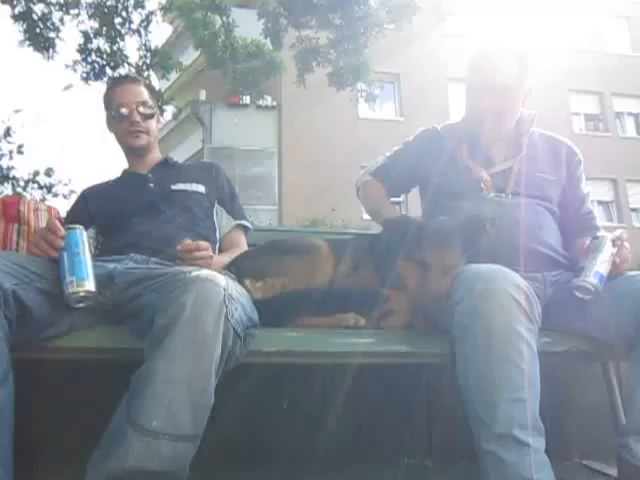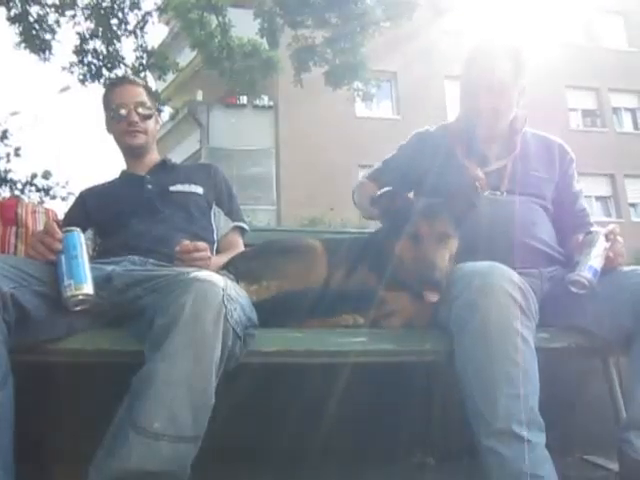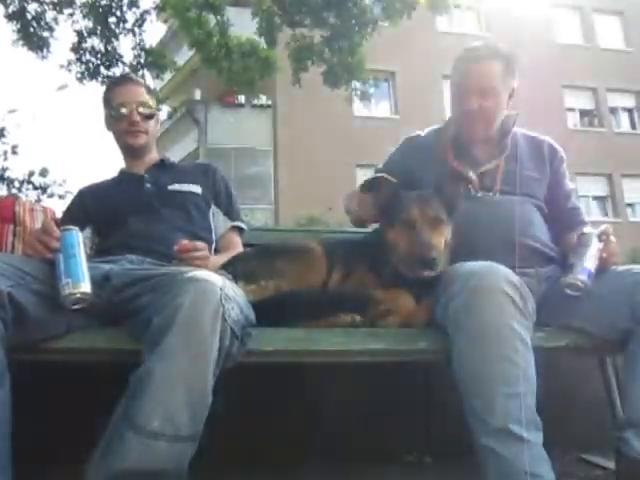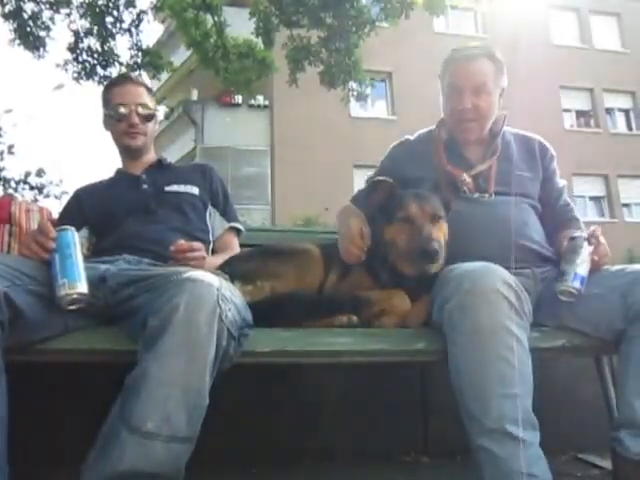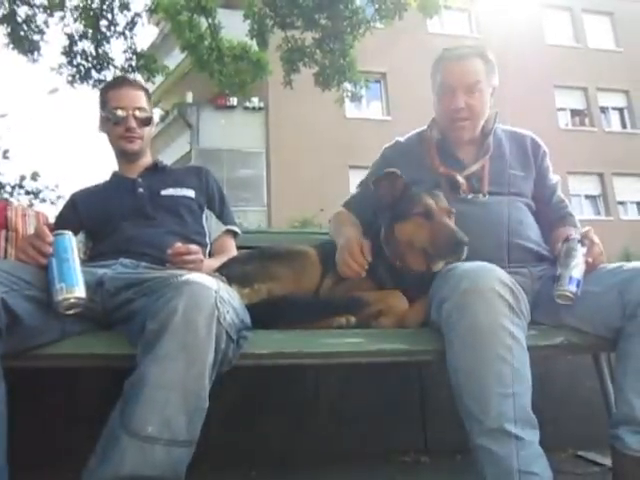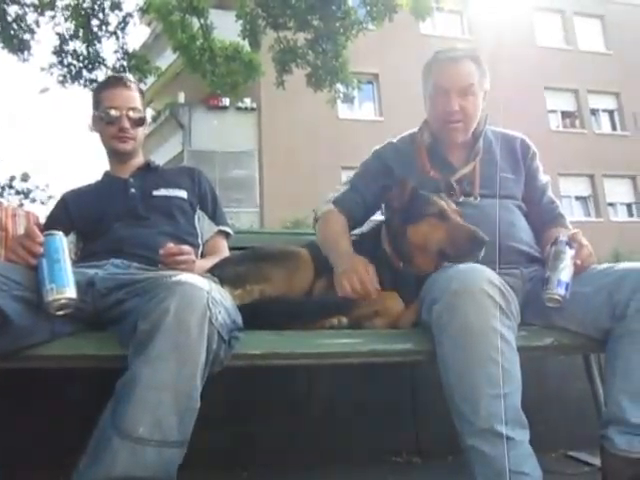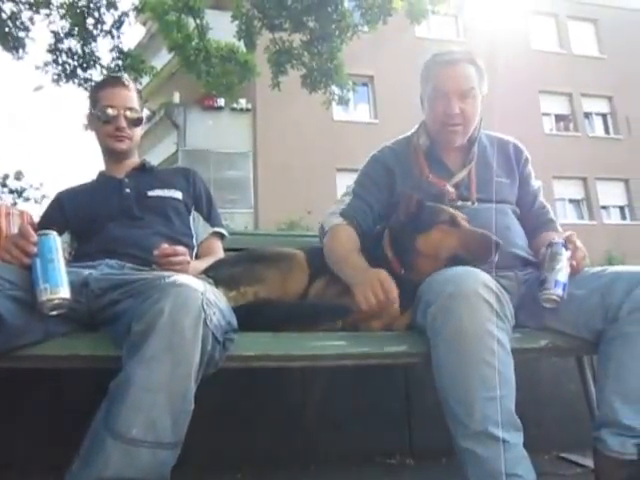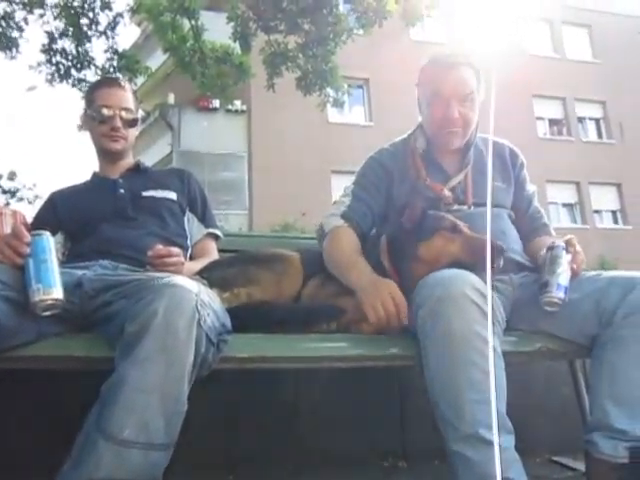
dt=0.2s
person 1, frame 1
left shoulder: (560, 153)
right shoulder: (435, 144)
left elbow: (582, 232)
right elbow: (371, 183)
right wrist: (390, 216)
left hip: (562, 285)
right hip: (476, 280)
right knee: (495, 290)
person 1, frame 2
left shoulder: (552, 152)
right shoulder: (429, 145)
left elbow: (577, 228)
right elbow: (366, 190)
left hip: (557, 281)
right hip: (474, 279)
right knee: (491, 286)
person 1, frame 3
left shoulder: (543, 152)
right shoulder: (420, 149)
left elbow: (569, 227)
right elbow: (361, 201)
right wrist: (361, 203)
left hip: (553, 281)
right hip: (470, 279)
right knee: (489, 286)
person 1, frame 4
left shoulder: (534, 150)
right shoulder: (411, 153)
left elbow: (562, 224)
right elbow: (357, 209)
right wrist: (352, 226)
left hip: (550, 280)
right hip: (467, 280)
right knee: (485, 287)
person 1, frame 5
left shoulder: (526, 147)
right shoulder: (404, 155)
left elbow: (558, 219)
right elbow: (349, 214)
right wrist: (349, 238)
left hip: (547, 279)
right hip: (463, 280)
right knee: (482, 286)
person 1, frame 6
left shoulder: (516, 148)
right shoulder: (395, 156)
left elbow: (549, 220)
right elbow: (333, 213)
left wrist: (566, 245)
right wrist: (344, 257)
left hip: (537, 279)
right hip: (456, 282)
right knee: (472, 287)
person 1, frame 7
left shoulder: (510, 153)
right shoulder: (392, 160)
left elbow: (540, 225)
right elbow: (338, 225)
right wrist: (360, 273)
left hip: (529, 282)
right hip: (452, 286)
right knee: (467, 290)
person 1, frame 8
left shoulder: (505, 157)
right shoulder: (388, 163)
left elbow: (534, 230)
right elbow: (338, 227)
right wrist: (366, 281)
left hip: (522, 286)
right hip: (445, 288)
right knee: (456, 293)
person 2, frame 1
left shoulder: (207, 175)
right shoulder: (97, 195)
left elbow: (239, 250)
right elbow: (63, 246)
left wrist: (214, 262)
right wrist: (43, 243)
left hip: (175, 280)
right hip: (95, 279)
left knee: (206, 291)
person 2, frame 2
left shoulder: (204, 176)
right shoulder: (95, 196)
left elbow: (237, 252)
right elbow: (60, 247)
left wrist: (213, 262)
right wrist: (42, 245)
left hip: (172, 281)
right hip: (92, 280)
left knee: (205, 293)
person 2, frame 3
left shoulder: (203, 176)
right shoulder: (93, 195)
left elbow: (236, 252)
right elbow: (56, 248)
left wrist: (210, 263)
right wrist: (38, 244)
left hip: (169, 280)
right hip: (90, 279)
left knee: (203, 292)
person 2, frame 4
left shoulder: (200, 177)
right shoulder: (89, 195)
left elbow: (233, 253)
right elbow: (54, 247)
left wrist: (207, 263)
right wrist: (35, 245)
left hip: (168, 281)
right hip: (88, 278)
left knee: (200, 293)
person 2, frame 5
left shoulder: (196, 179)
right shoulder: (85, 199)
left elbow: (230, 256)
right elbow: (50, 251)
left wrist: (204, 266)
left hip: (164, 284)
right hip: (85, 282)
left knee: (197, 295)
person 2, frame 6
left shoulder: (188, 180)
right shoulder: (77, 199)
left elbow: (222, 256)
right elbow: (41, 251)
left wrist: (197, 266)
left hip: (155, 284)
right hip: (75, 283)
left knee: (189, 295)
person 2, frame 7
left shoulder: (183, 181)
right shoulder: (71, 199)
left elbow: (216, 257)
right elbow: (34, 252)
left wrist: (191, 267)
left hip: (149, 285)
right hip: (68, 284)
left knee: (185, 296)
person 2, frame 8
left shoulder: (178, 182)
right shoulder: (64, 199)
left elbow: (211, 258)
left wrist: (185, 268)
left hip: (143, 285)
right hip: (62, 283)
left knee: (179, 297)
